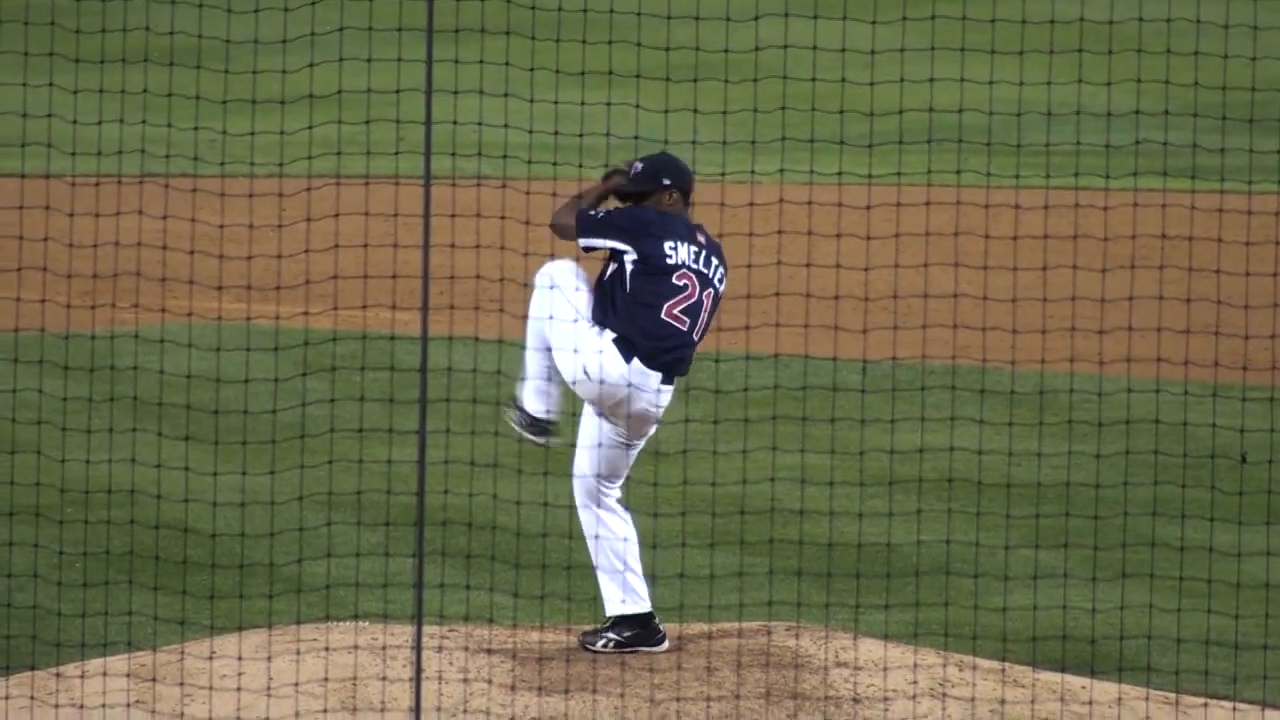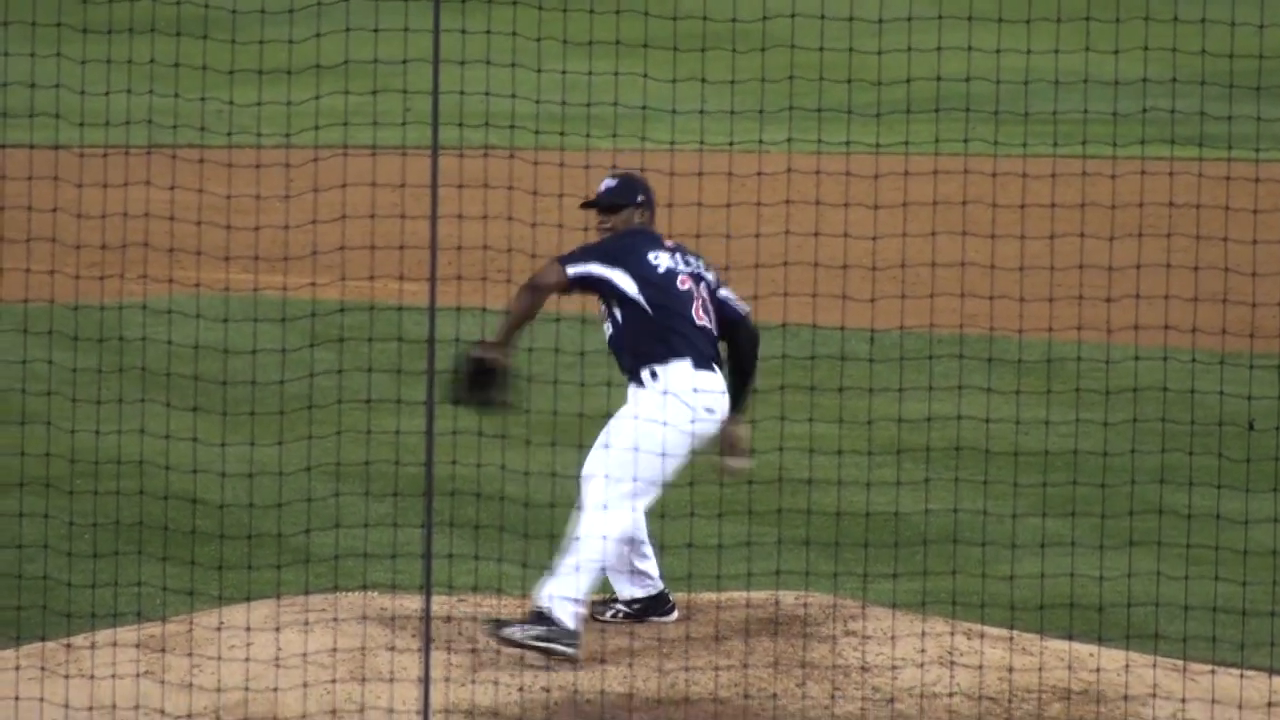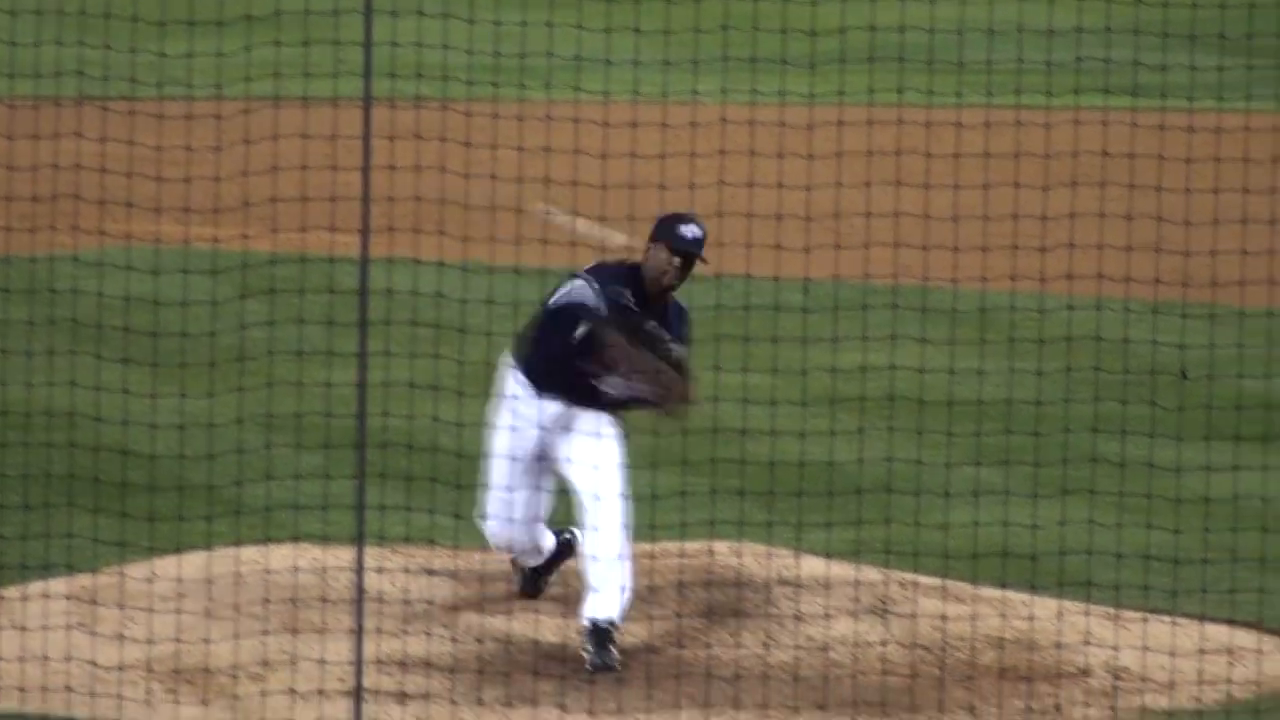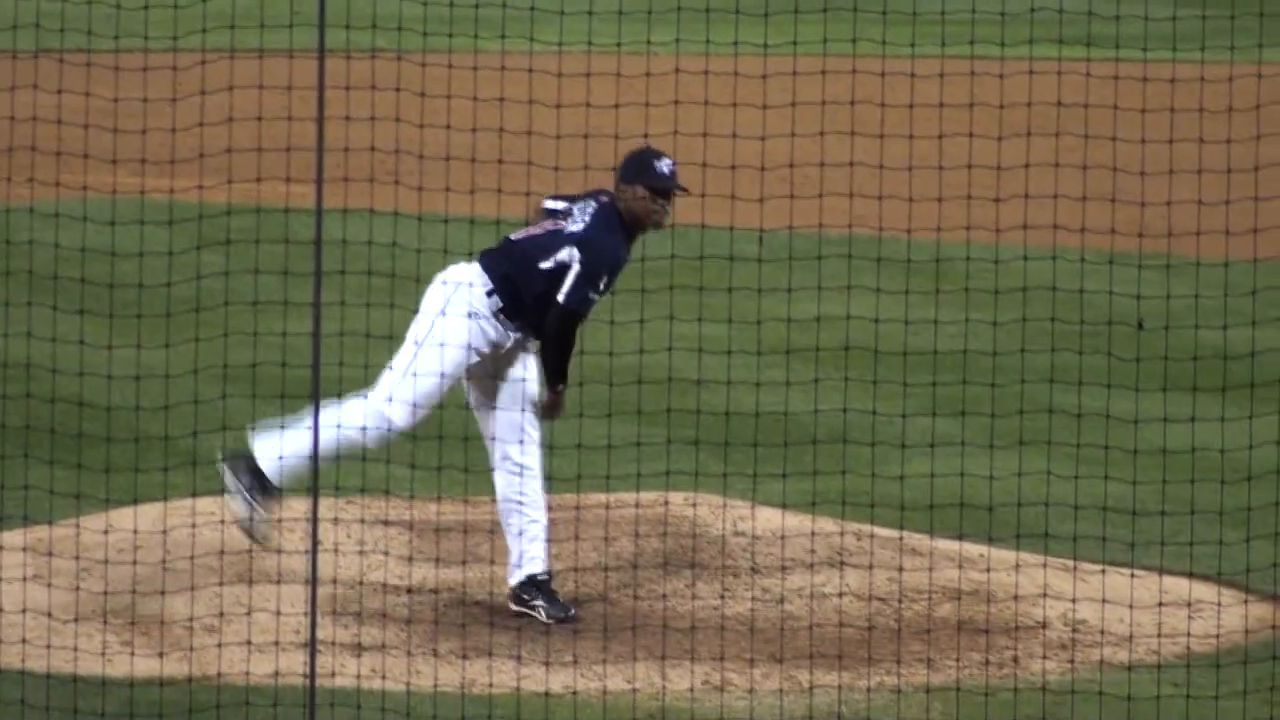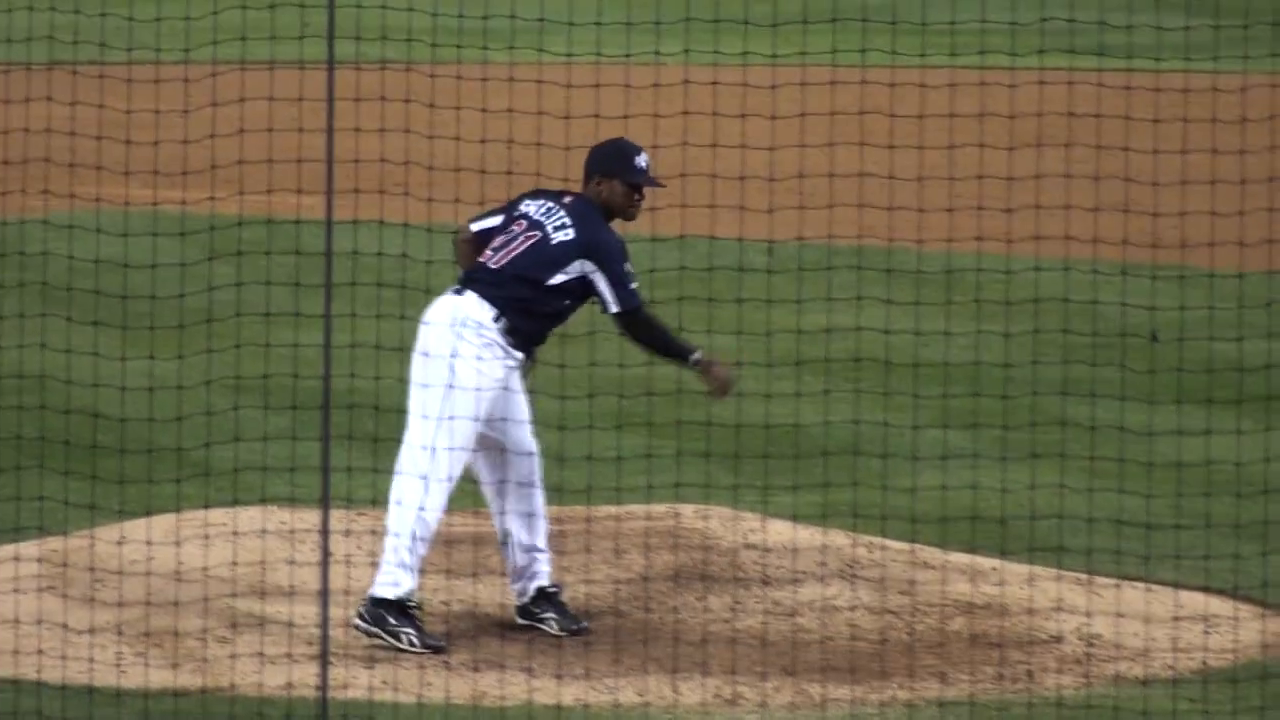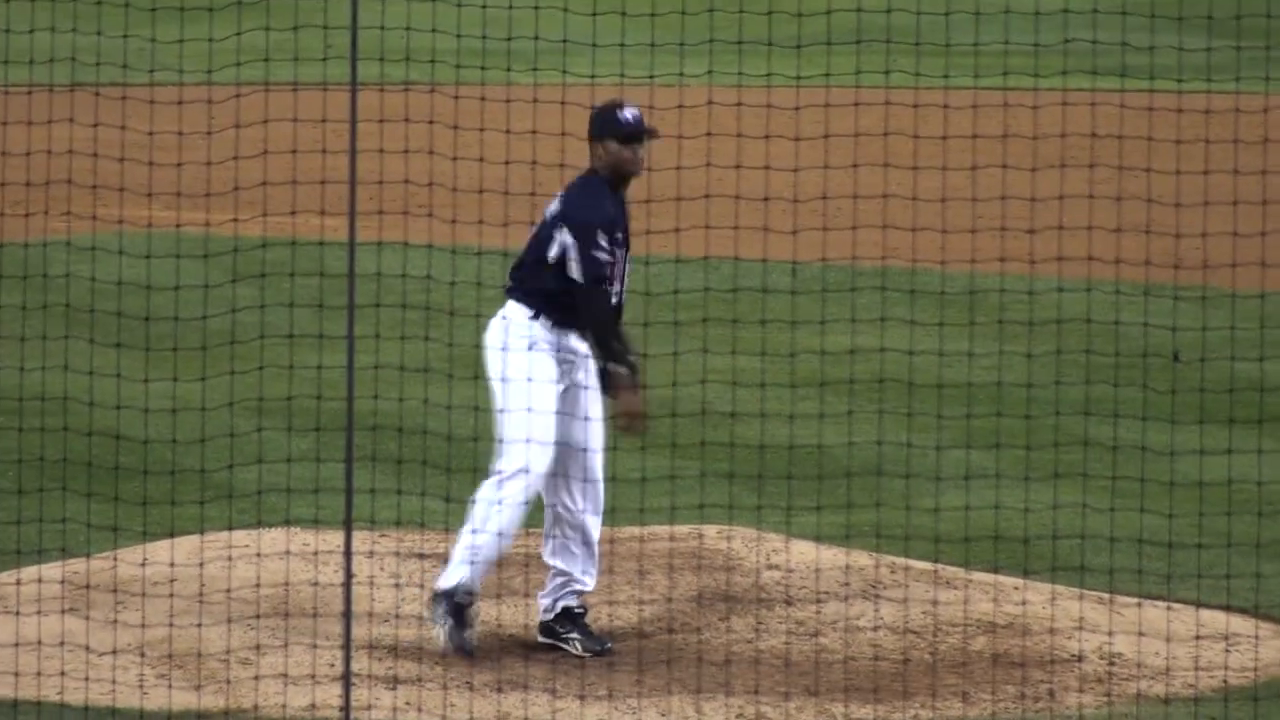
dt=0.4s
person 1, frame 1
left shoulder: (646, 224)
right shoulder: (715, 259)
left elbow: (562, 221)
left wrist: (602, 189)
left hip: (606, 363)
right hip: (653, 394)
left knee: (556, 274)
right knee: (598, 495)
left ankle: (539, 411)
right ankle: (635, 620)
person 1, frame 2
left shoulder: (619, 250)
right shoulder: (689, 263)
left elbow: (540, 283)
right elbow: (745, 331)
left wrist: (500, 341)
right wrist: (734, 416)
left hip: (676, 394)
right hip: (681, 396)
left knee: (609, 499)
right knee: (599, 481)
left ankle: (554, 620)
right ankle: (646, 593)
person 1, frame 3
left shoulder: (673, 318)
right shoulder: (602, 280)
left elbow: (670, 387)
right elbow: (589, 319)
left wrist: (662, 388)
left hip: (591, 419)
right hip: (534, 402)
left knee: (607, 514)
right knee: (506, 529)
right ankle: (546, 549)
person 1, frame 4
left shoulder: (595, 206)
right shoulder: (605, 244)
right elbow: (560, 323)
right wrist: (557, 386)
left hip: (511, 333)
right hip: (470, 311)
left knee: (519, 454)
right knee: (388, 412)
left ankle: (531, 580)
person 1, frame 5
left shoulder: (538, 201)
right shoulder: (597, 242)
left elbow: (466, 239)
right elbow: (637, 323)
right wrist: (701, 362)
left hip: (491, 349)
right hip: (471, 338)
left knee: (517, 466)
right knee: (432, 471)
left ankle: (533, 593)
person 1, frame 6
left shoulder: (613, 201)
right shoulder: (586, 204)
right elbow: (594, 295)
left wrist: (619, 365)
right wrist: (621, 382)
left hip: (576, 346)
right hip: (530, 335)
left knee: (581, 481)
right knee: (524, 468)
left ankle: (561, 611)
right ankle: (454, 595)
